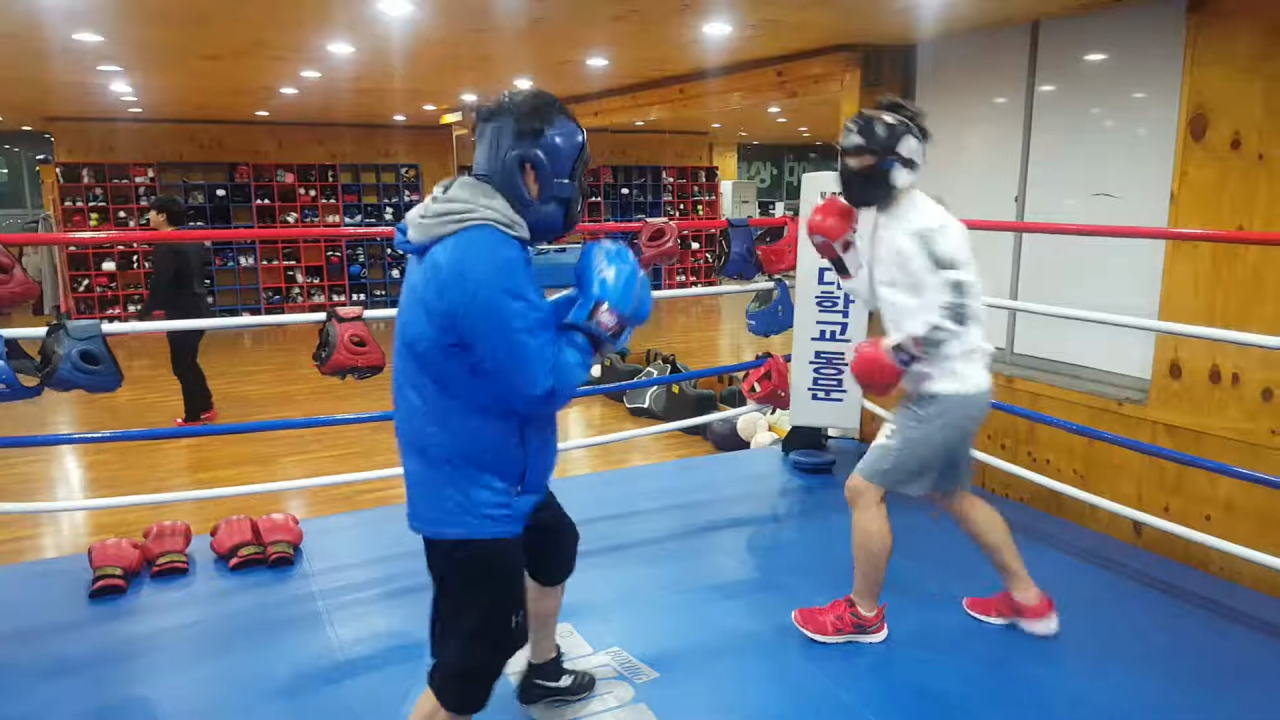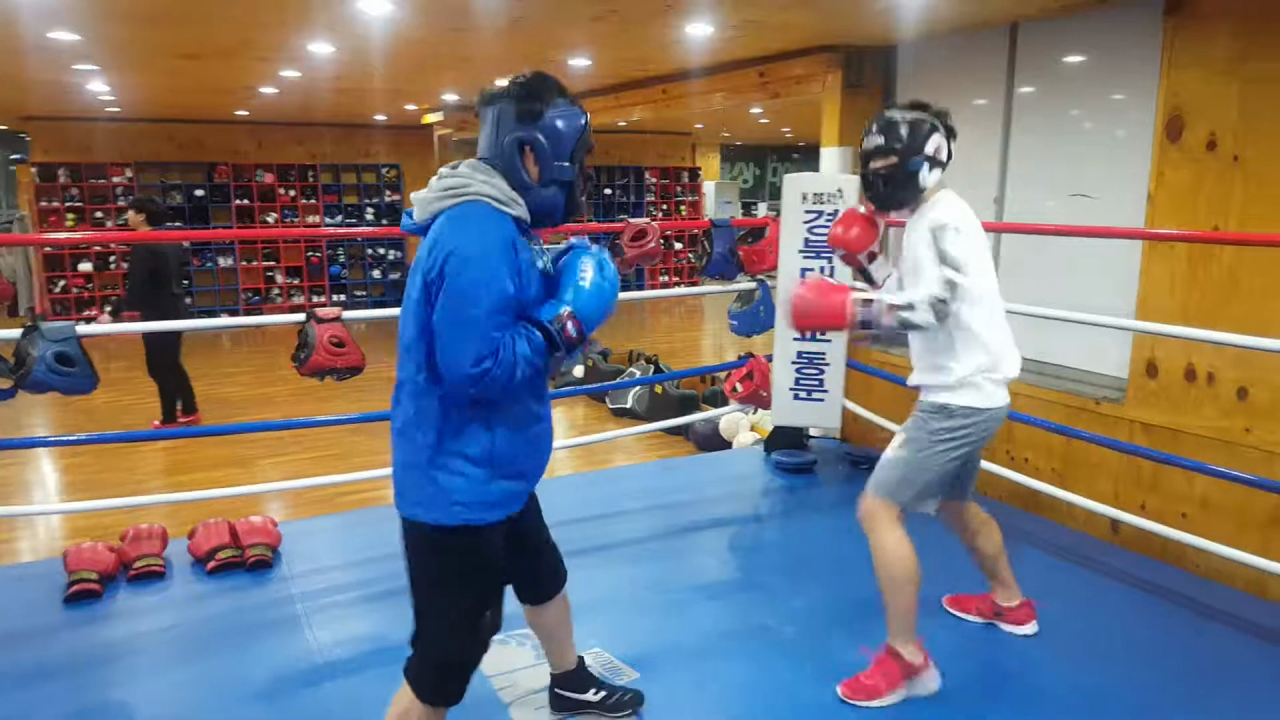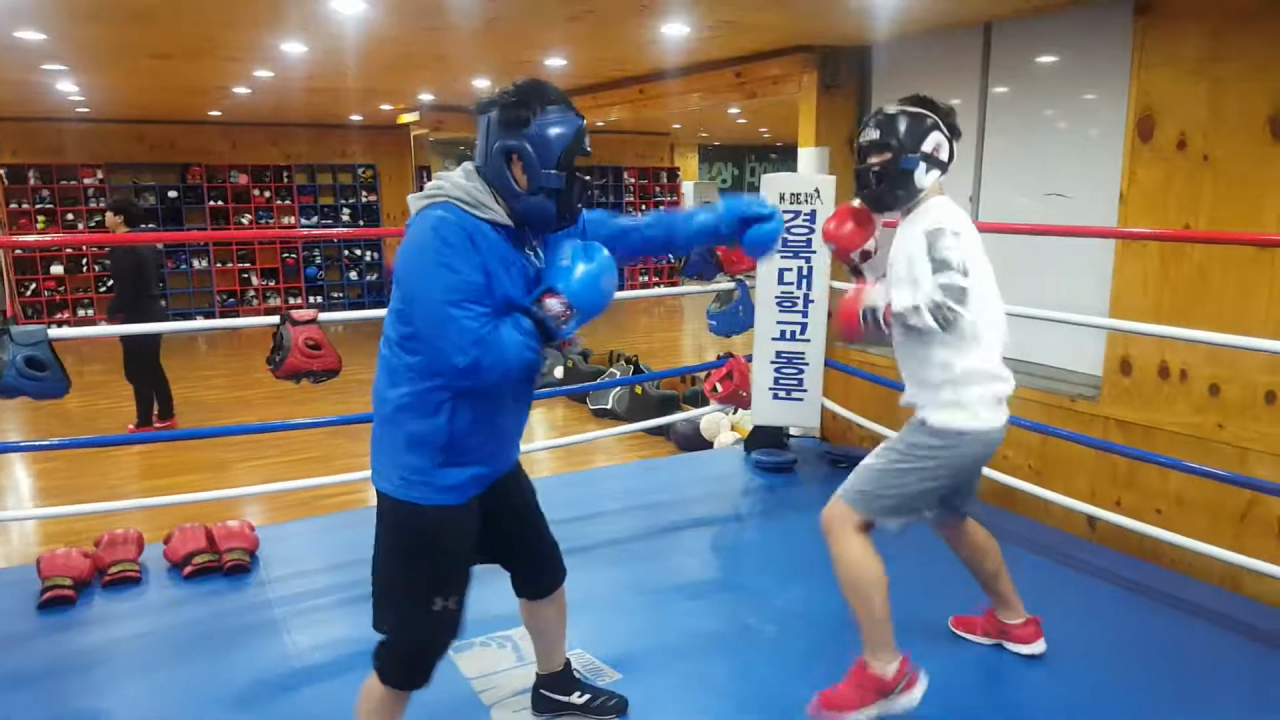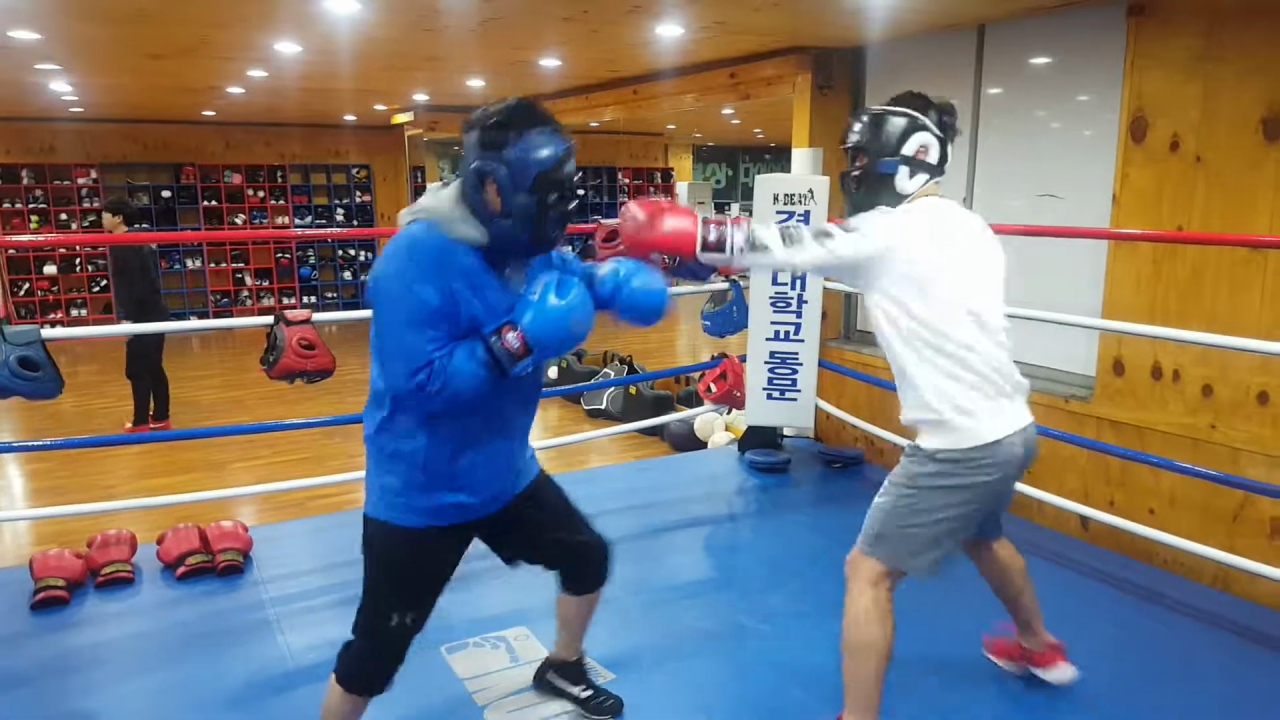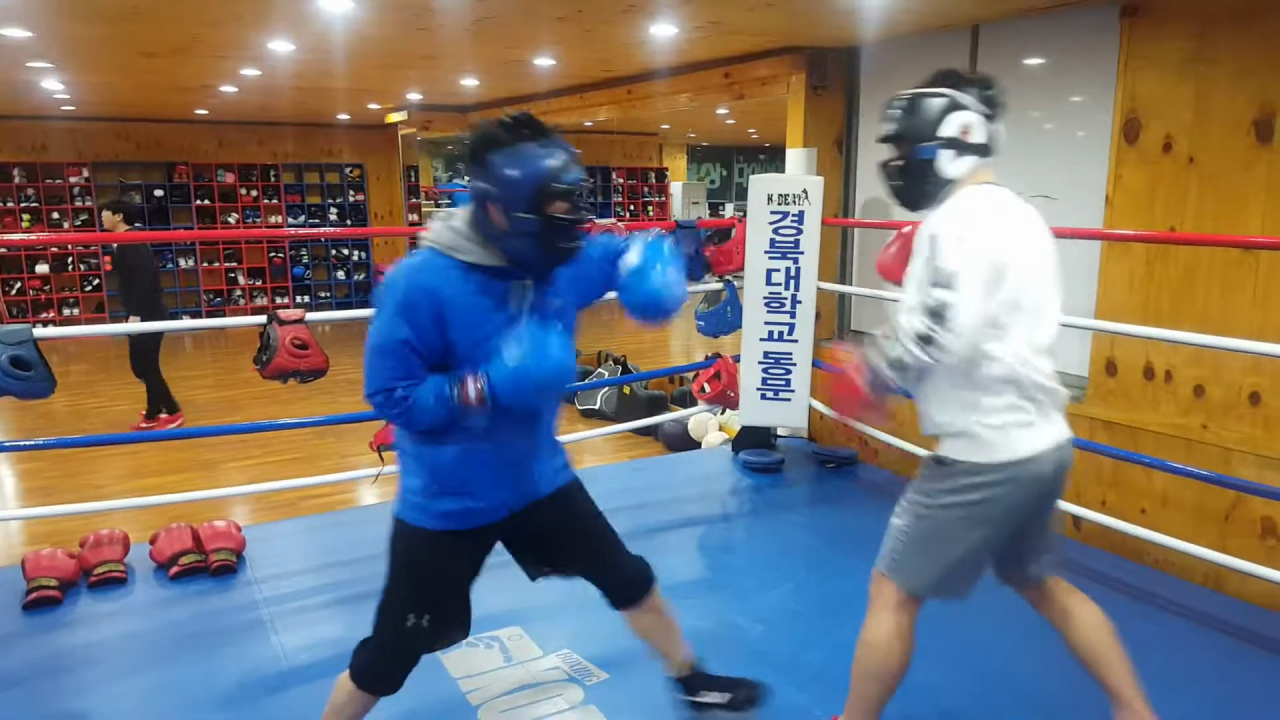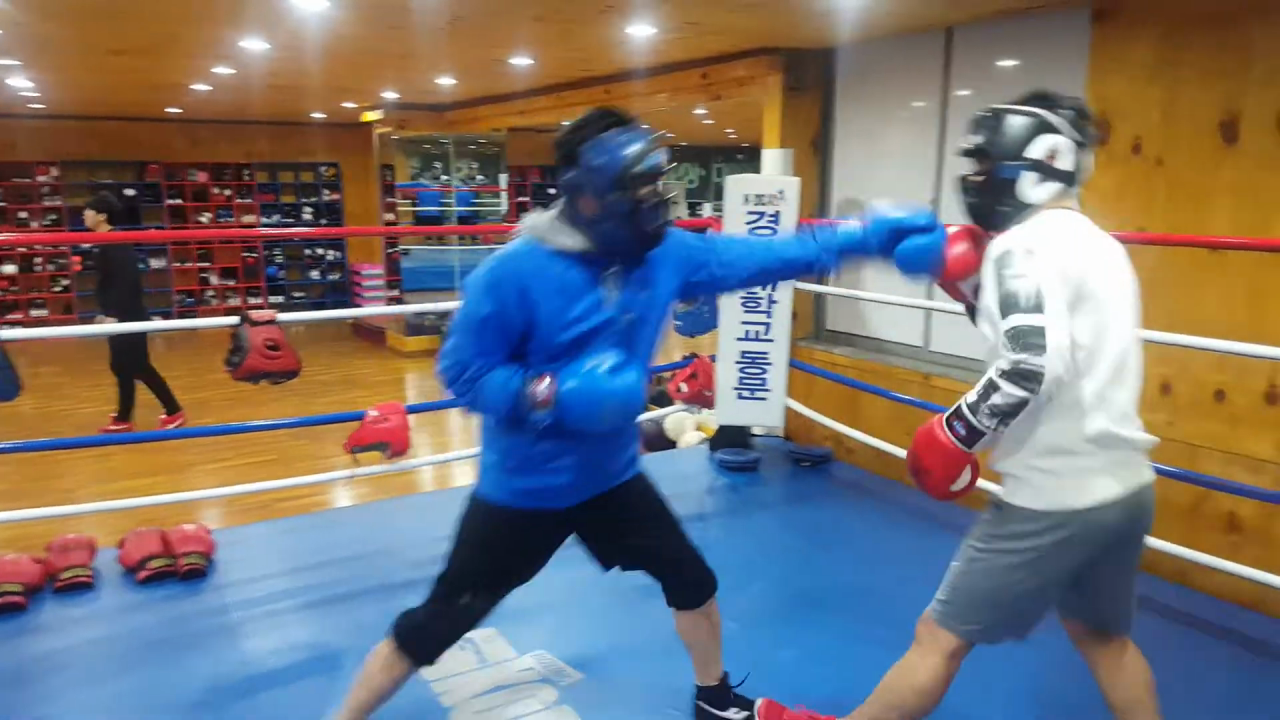
dt=0.2s
person 1, frame 1
left shoulder: (467, 238)
right shoulder: (488, 258)
right elbow: (534, 388)
left wrist: (568, 308)
right wrist: (602, 319)
left hip: (482, 475)
right hip: (476, 494)
left knee: (555, 545)
right knee: (475, 660)
person 1, frame 2
left shoulder: (486, 221)
right shoulder: (479, 234)
right elbow: (477, 367)
left wrist: (555, 282)
right wrist: (568, 322)
left hip: (492, 468)
right hip: (460, 480)
left knee: (542, 573)
right knee: (448, 658)
person 1, frame 3
left shoulder: (528, 221)
right shoulder: (446, 235)
left elbow: (620, 233)
right elbow: (464, 360)
left wrist: (720, 218)
right wrist: (554, 310)
left hip: (488, 456)
right hip: (428, 468)
left knee: (541, 570)
right knee: (417, 639)
person 1, frame 4
left shoulder: (526, 246)
right shoulder: (416, 257)
left elbow: (581, 282)
right elbow: (422, 383)
left wrist: (627, 278)
right wrist: (518, 342)
left hip: (504, 469)
right hip: (417, 490)
left knee: (587, 558)
right knee: (378, 651)
left ankle: (562, 668)
person 1, frame 5
left shoulder: (564, 257)
right shoulder: (422, 283)
left elbow: (623, 255)
right elbow: (390, 393)
right wrist: (484, 391)
left hip: (536, 475)
right hip: (445, 500)
left knee: (628, 579)
right knee: (393, 652)
person 1, frame 6
left shoulder: (663, 253)
right shoulder: (516, 272)
left elbow: (759, 257)
right elbow: (462, 372)
left wrist: (871, 233)
right wrist: (547, 394)
left hip: (611, 472)
right hip: (524, 487)
left knee: (693, 583)
right knee: (441, 620)
person 2, frame 1
left shoulder: (926, 224)
right shoulder: (884, 222)
left elbow: (959, 309)
right elbow: (870, 288)
left wrist: (901, 352)
right wrist: (837, 244)
left hip: (947, 388)
right hip: (947, 386)
left knee: (864, 489)
right knee: (953, 493)
left ankle: (863, 612)
right ankle: (1029, 601)
person 2, frame 2
left shoulder: (942, 217)
right shoulder: (918, 221)
left elbow: (936, 308)
right elbow: (902, 299)
left wrist: (853, 308)
right wrist: (859, 260)
left hip: (962, 399)
right hip: (966, 396)
left knee: (878, 509)
right knee: (954, 501)
left ankle: (906, 657)
right ankle: (1010, 602)
person 2, frame 3
left shoulder: (935, 225)
right shoulder: (921, 223)
left elbow: (943, 311)
right elbow: (916, 296)
left wrist: (872, 314)
right wrist: (857, 254)
left hip: (952, 420)
right hip: (975, 414)
left knee: (841, 520)
right knee: (948, 517)
left ankle: (885, 670)
right ankle: (1015, 622)
person 2, frame 4
left shoulder: (885, 232)
right shoulder: (971, 228)
left elbow: (788, 248)
left wrist: (679, 231)
left hip: (958, 441)
right hip: (1012, 430)
left knee: (869, 573)
right knee: (981, 537)
right ankle: (1039, 646)
person 2, frame 5
left shoulder: (953, 226)
right shoulder: (1020, 217)
left elbow: (938, 341)
left wrist: (872, 375)
right wrist: (918, 273)
left hip: (981, 455)
right hip: (1043, 445)
left knee: (891, 594)
right knee: (1037, 581)
person 2, frame 6
left shoulder: (1022, 247)
right shoulder: (1102, 248)
left elbow: (1030, 368)
left wrist: (955, 431)
right wrist: (976, 293)
left hip: (1055, 498)
right hip: (1127, 490)
left knee: (942, 636)
right knee: (1102, 634)
person 3, frame 1
left shoulder: (165, 247)
right shoulder: (192, 242)
left elbow: (158, 287)
left wrist: (141, 317)
left hip: (182, 315)
right hip: (197, 309)
left knee: (183, 366)
right knee: (189, 362)
left ankle: (193, 418)
right ankle: (206, 407)
person 3, frame 2
left shoulder: (143, 247)
right shoulder: (171, 242)
left elbow: (135, 287)
left wrist: (113, 314)
left hip: (158, 316)
right hip: (175, 310)
left knee: (160, 369)
right knee: (172, 365)
left ankle: (170, 420)
right ankle: (190, 411)
person 3, frame 3
left shoulder: (121, 248)
right shoulder: (146, 244)
left elbow: (122, 289)
left wrist: (110, 318)
left hip: (136, 318)
right hip: (153, 313)
left knee: (136, 372)
right knee: (153, 368)
left ankle: (145, 424)
right ankle: (166, 417)
person 3, frame 4
left shoulder: (123, 246)
right shoulder: (140, 243)
left elbow: (132, 286)
left wrist: (128, 317)
left hip: (144, 317)
right hip: (154, 313)
left knee: (137, 370)
right knee: (153, 368)
left ankle: (141, 423)
right ankle: (160, 417)
person 3, frame 5
left shoulder: (129, 243)
right shoulder: (130, 242)
left elbow: (141, 280)
left wrist: (136, 314)
left hip: (147, 315)
right hip: (148, 313)
left knee: (143, 366)
right knee: (148, 366)
left ankle: (172, 411)
right ankle: (153, 416)
person 3, frame 6
left shoulder: (114, 244)
right shoulder: (109, 243)
left elbow: (125, 282)
left wrist: (114, 315)
right wrist: (108, 313)
left hip: (127, 316)
right hip: (121, 315)
left knee: (138, 367)
right knee: (122, 367)
left ankle: (174, 411)
right ankle: (123, 419)
